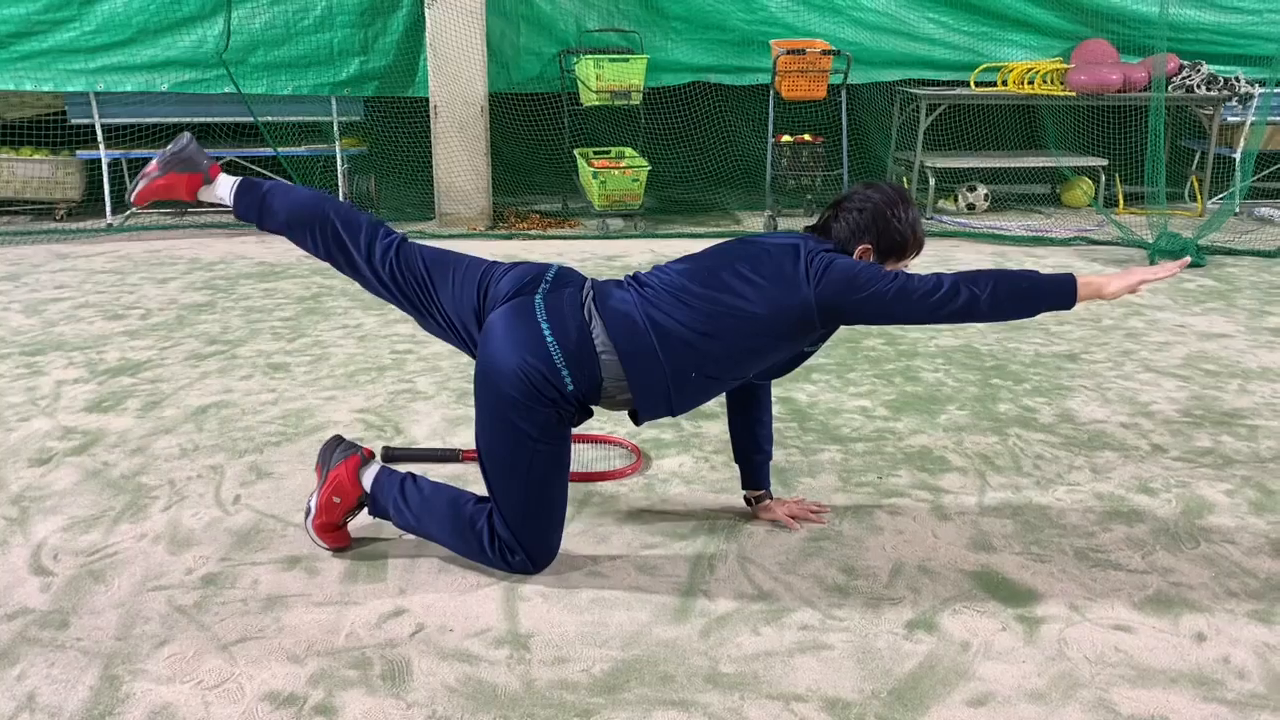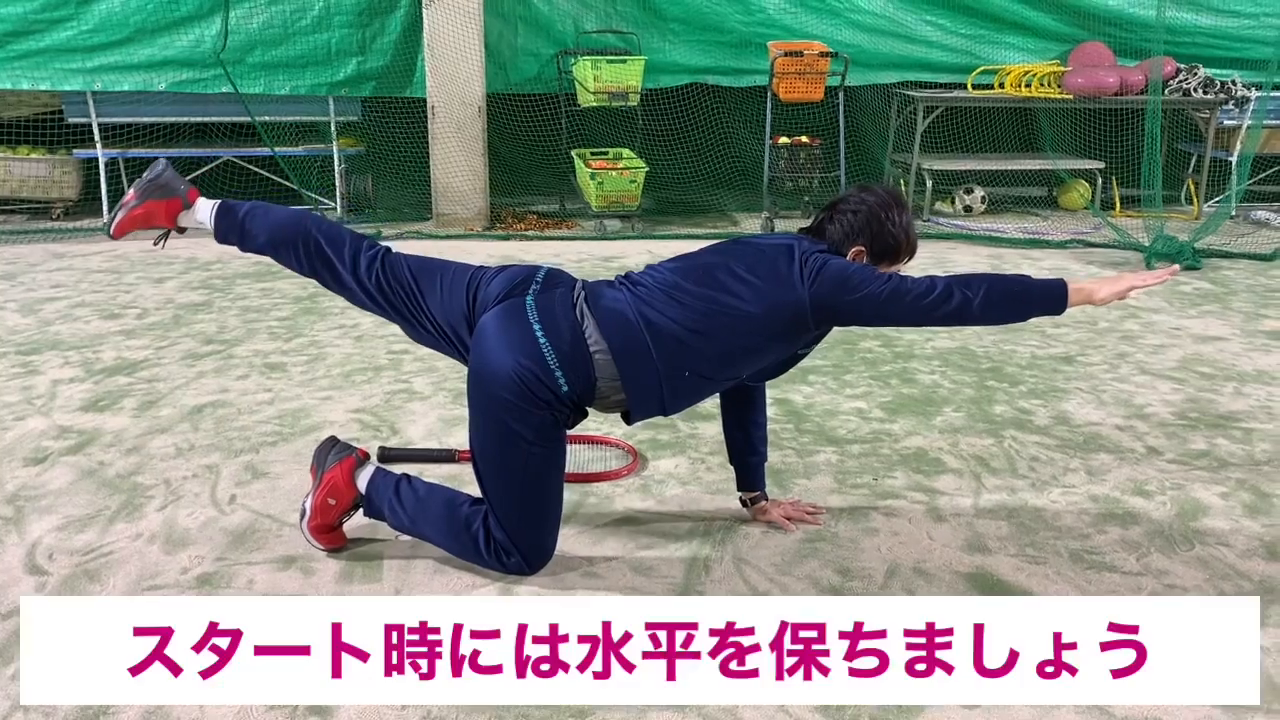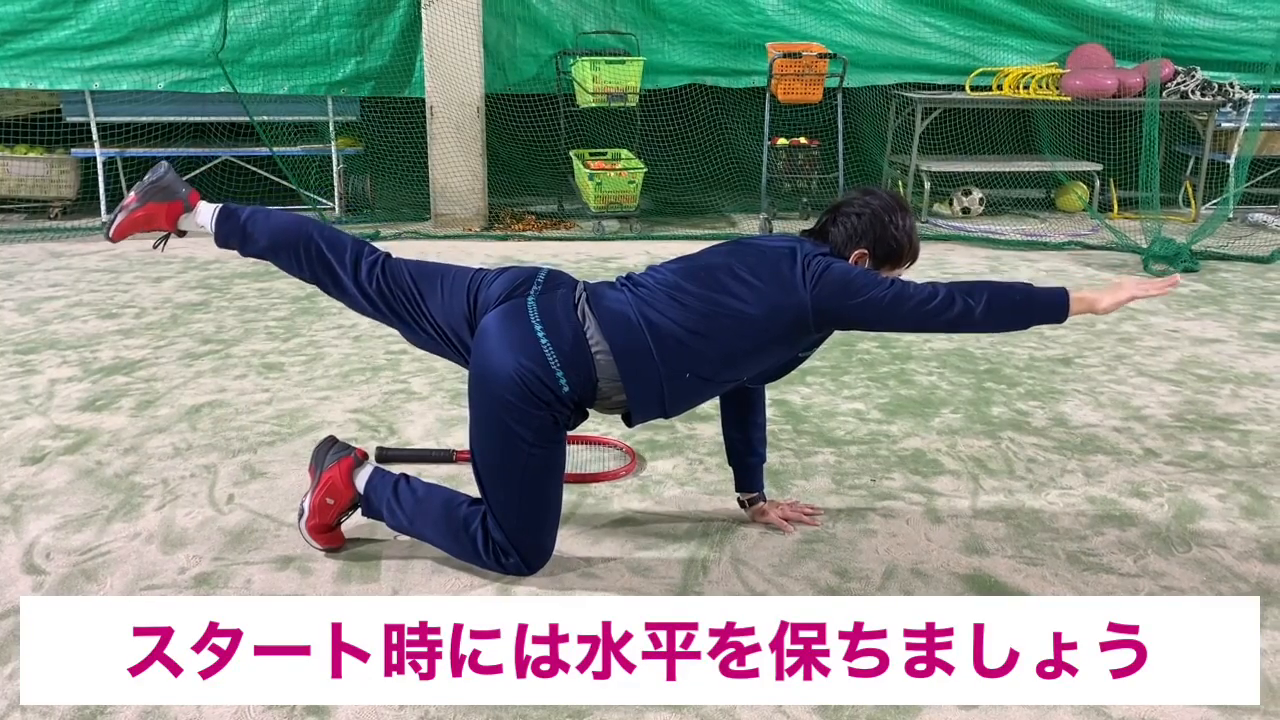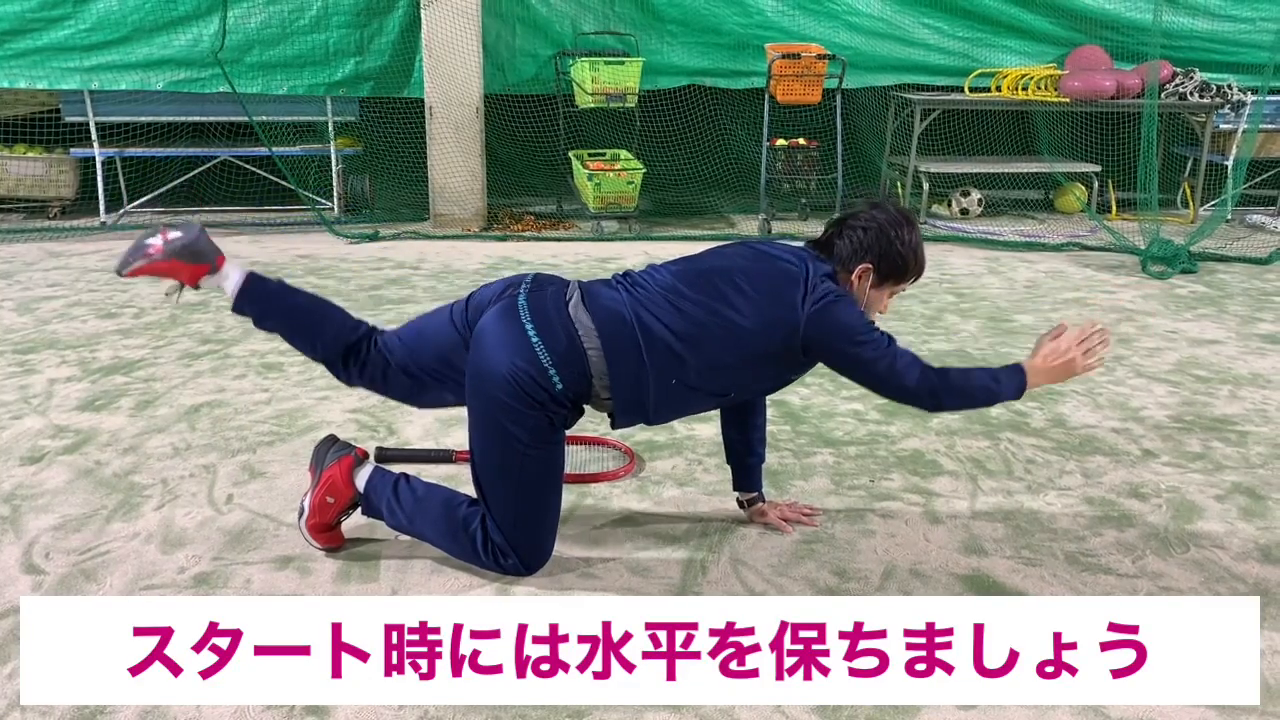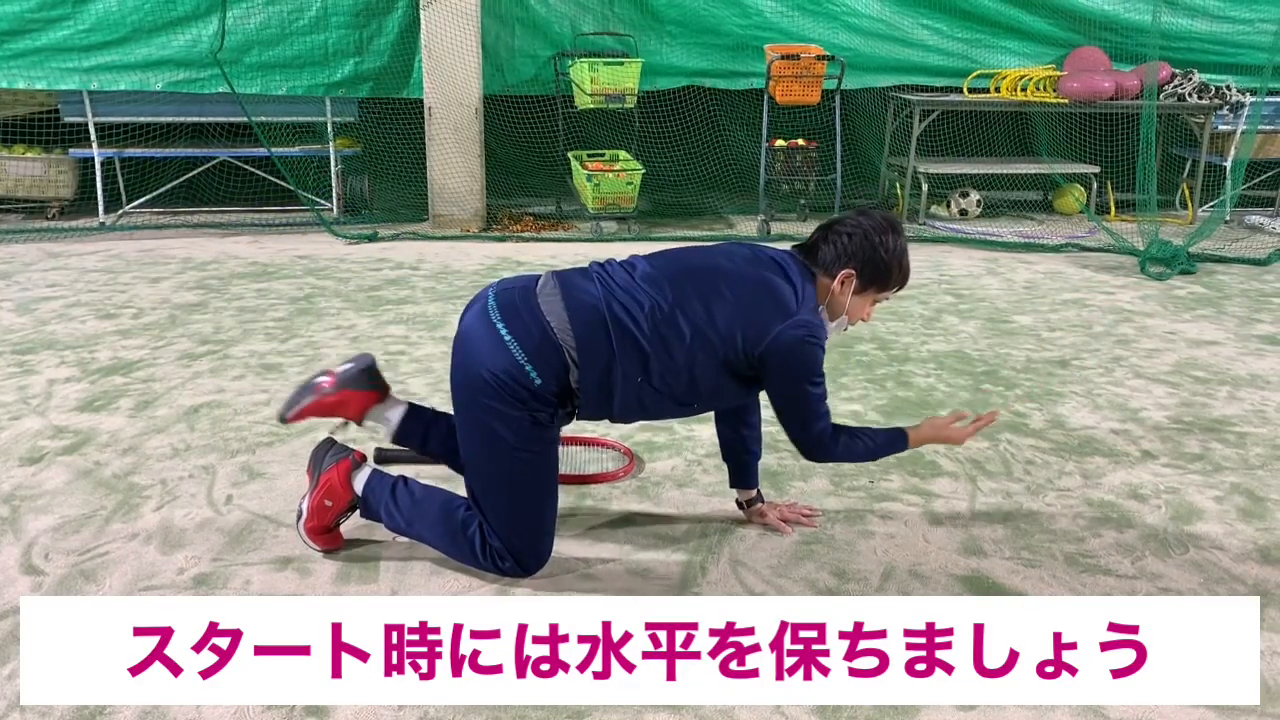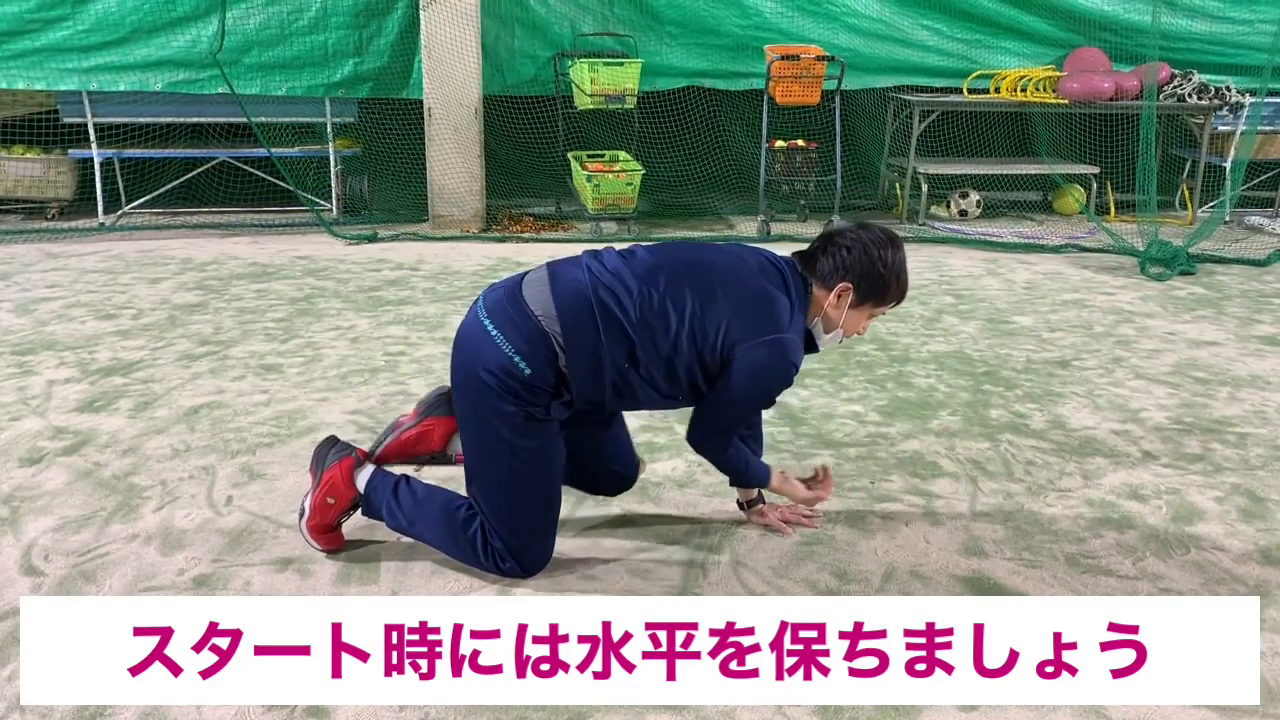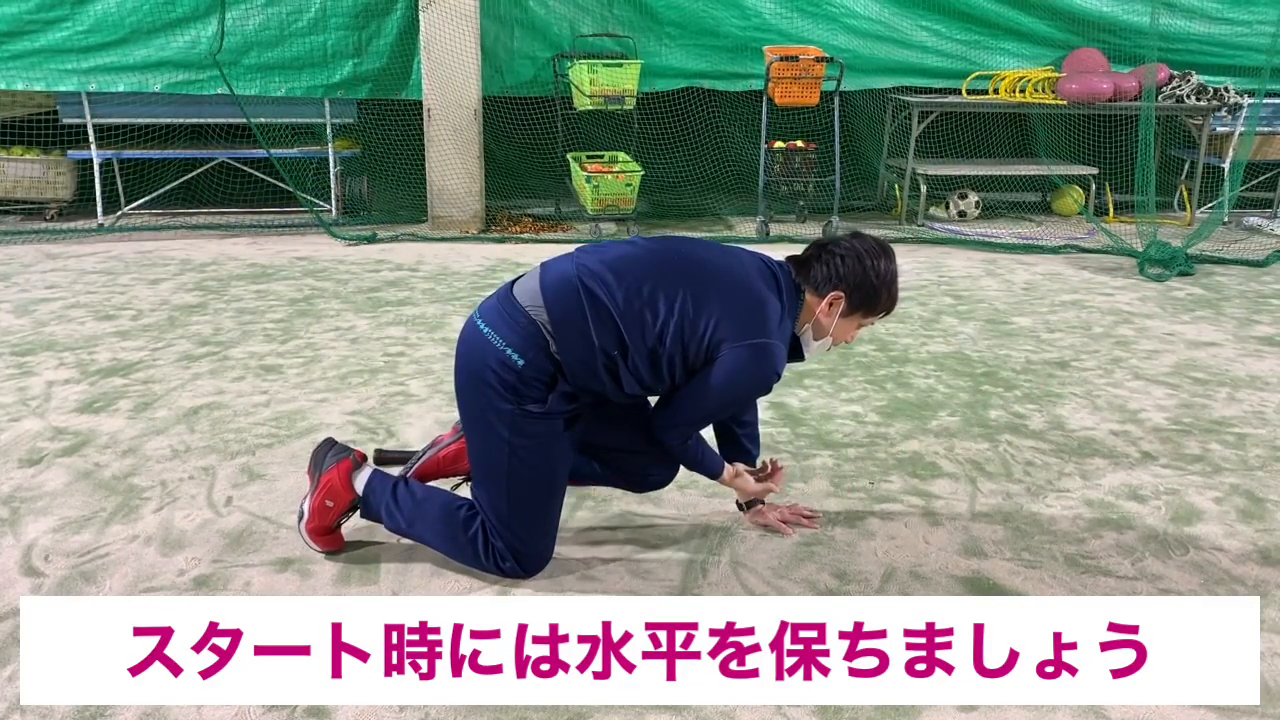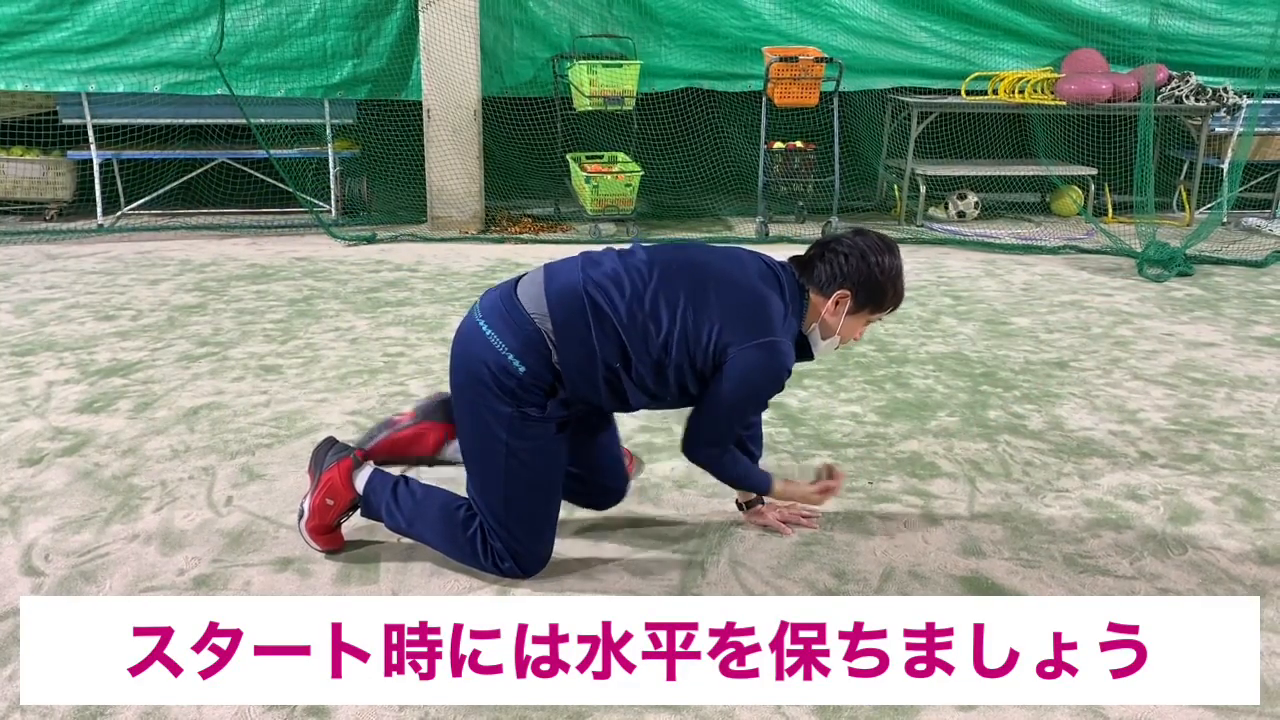
dt=0.5s
person 1, frame 1
left shoulder: (774, 257)
right shoulder: (828, 283)
left elbow: (748, 380)
right elbow: (962, 298)
left wrist: (760, 494)
right wrist: (1089, 287)
left hip: (531, 299)
right hip: (539, 368)
left knee: (379, 257)
right knee: (522, 548)
left ankle: (210, 181)
right ankle: (363, 478)
person 1, frame 2
left shoulder: (767, 258)
right shoulder: (820, 284)
left elbow: (741, 381)
right elbow: (951, 299)
left wrist: (756, 494)
right wrist: (1080, 290)
left hip: (525, 298)
right hip: (531, 367)
left knee: (364, 269)
right knee: (517, 548)
left ankle: (187, 207)
right ankle: (357, 481)
person 1, frame 3
left shoulder: (768, 260)
right shoulder: (823, 286)
left elbow: (741, 385)
right elbow: (952, 307)
left wrist: (754, 498)
right wrist: (1080, 301)
left hip: (521, 303)
right hip: (535, 371)
left knee: (364, 275)
right knee: (516, 550)
left ankle: (186, 210)
right ankle: (357, 481)
person 1, frame 4
left shoulder: (772, 263)
right shoulder: (825, 309)
left elbow: (739, 380)
right elbow: (925, 387)
left wrist: (752, 495)
right wrist: (1030, 375)
left hip: (521, 308)
right hip: (530, 371)
left knee: (371, 360)
right knee: (514, 549)
left ankle: (212, 269)
right ankle: (357, 479)
person 1, frame 5
left shoulder: (764, 270)
right shoulder: (794, 331)
left elbow: (735, 388)
right elbow: (818, 441)
left wrist: (750, 496)
right wrist: (920, 436)
left hip: (510, 313)
right hip: (517, 366)
left knee: (498, 473)
right knee: (515, 552)
left ankle: (372, 402)
right ankle: (354, 482)
person 1, frame 6
left shoulder: (769, 275)
right shoulder: (776, 346)
left elbow: (734, 397)
right elbow: (710, 434)
left wrist: (753, 497)
right wrist: (774, 484)
left hip: (517, 322)
right hip: (513, 361)
left knee: (614, 476)
right knee: (517, 555)
left ankle: (452, 429)
right ankle: (356, 481)
person 1, frame 7
left shoulder: (765, 279)
right shoulder: (760, 349)
left elbow: (731, 401)
right elbow: (672, 425)
left wrist: (752, 498)
right wrist: (729, 475)
left hip: (535, 336)
right hip: (514, 360)
left knee: (653, 467)
right knee: (517, 555)
left ankle: (482, 449)
right ankle: (356, 482)
person 1, frame 8
left shoulder: (765, 280)
right shoulder: (768, 347)
left elbow: (729, 407)
right elbow: (706, 446)
left wrist: (752, 499)
right wrist: (778, 489)
left hip: (517, 320)
right hip: (511, 359)
left knee: (602, 487)
right knee: (516, 552)
left ankle: (449, 435)
right ankle: (357, 481)
